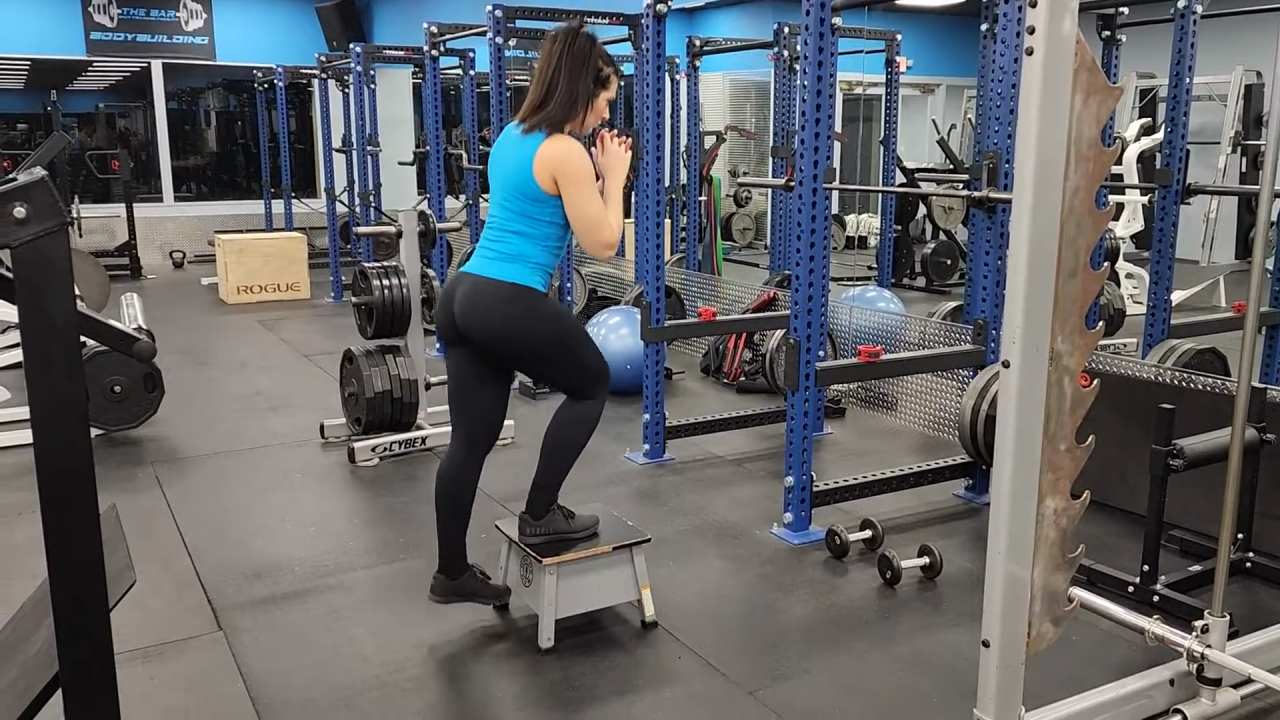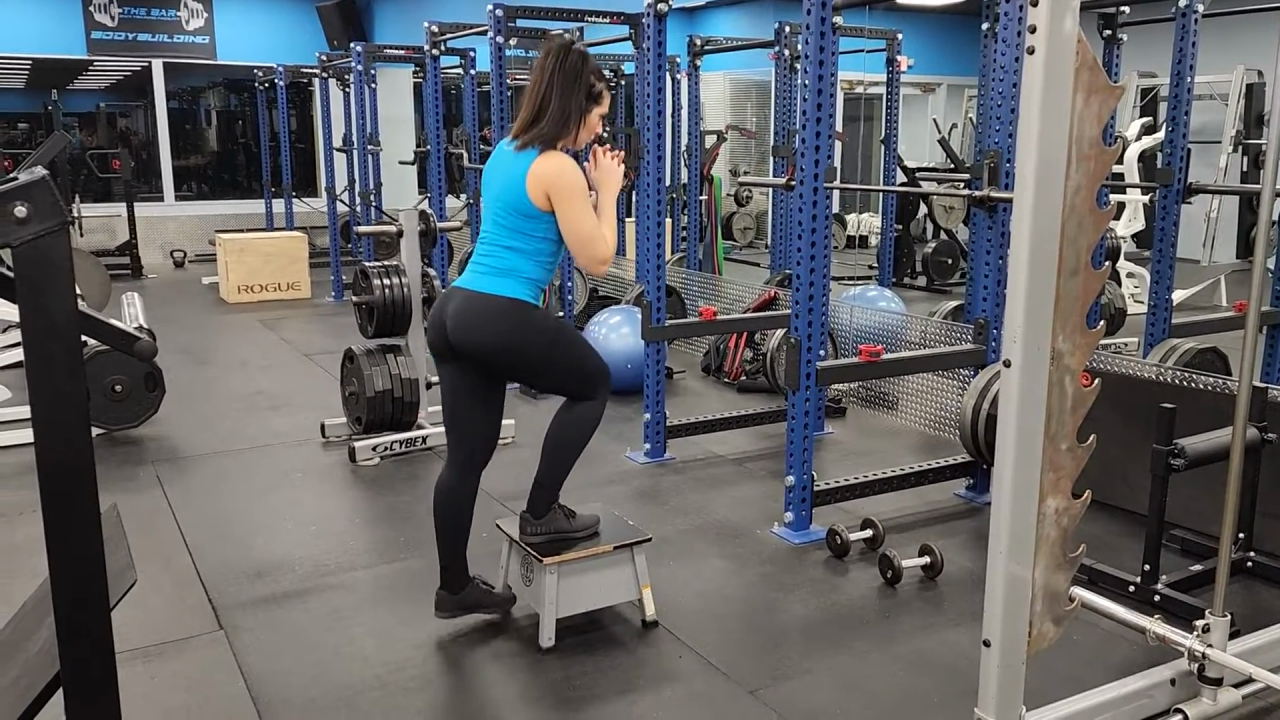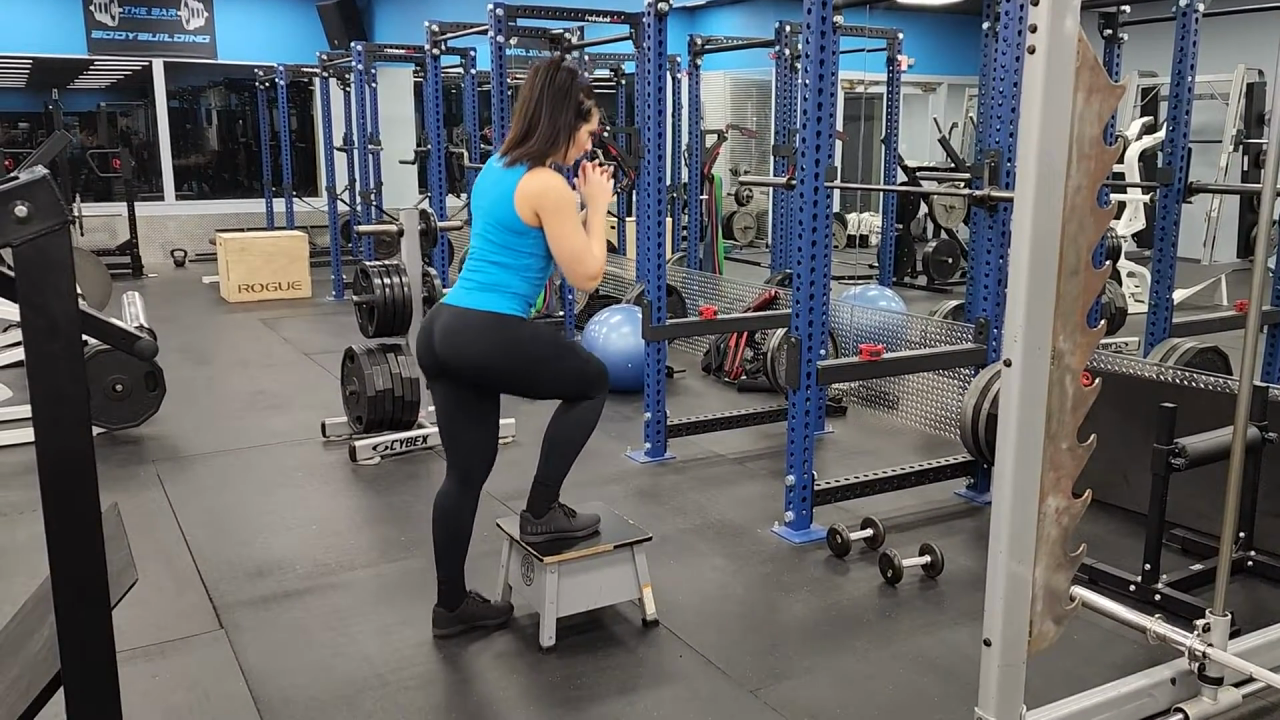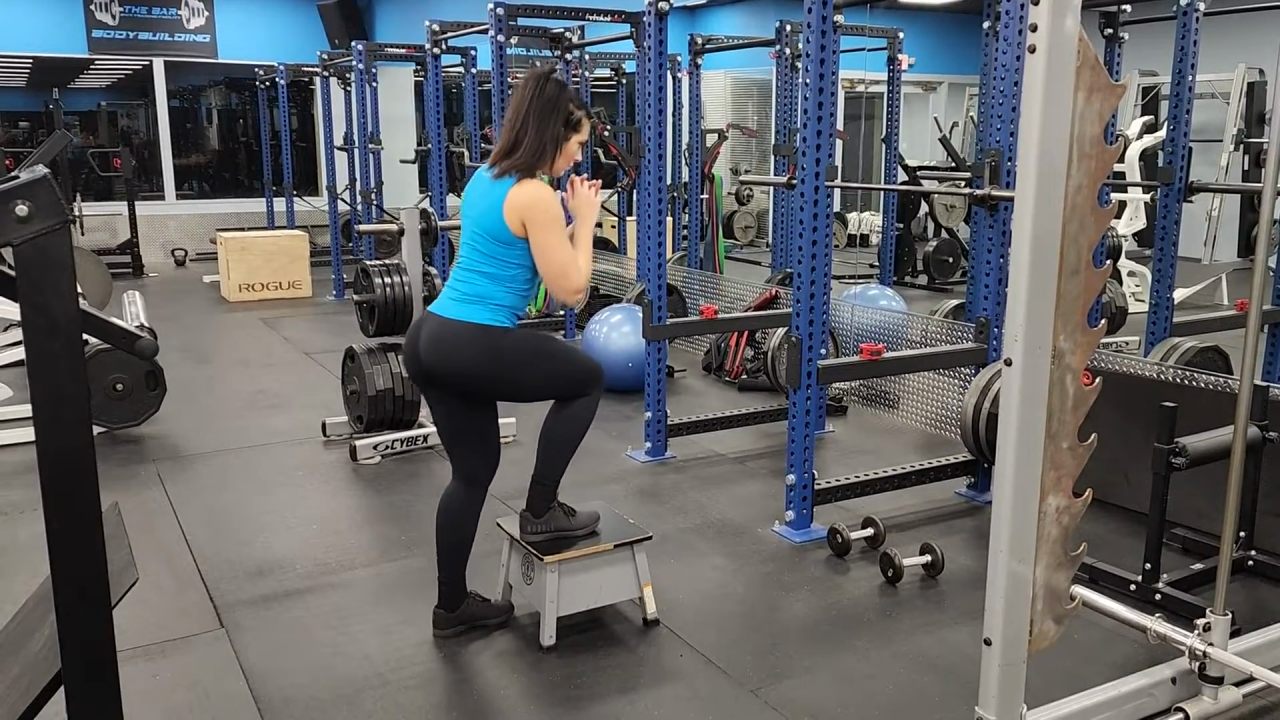
dt=0.1s
person 1, frame 1
left shoulder: (512, 137)
right shoulder: (564, 151)
right elbow: (601, 245)
left wrist: (597, 174)
right wrist: (614, 178)
left hip: (461, 299)
right hip: (510, 306)
left knee: (470, 441)
right knee: (590, 387)
left ankle: (451, 573)
right ankle: (540, 515)
person 1, frame 2
left shoulder: (506, 152)
right shoulder: (557, 168)
right elbow: (596, 260)
left wrist: (590, 188)
right wrist: (607, 192)
left hip: (453, 314)
right hip: (502, 320)
left knee: (465, 456)
right knee: (592, 386)
left ankle: (453, 587)
right ankle: (540, 514)
person 1, frame 3
left shoulder: (496, 168)
right shoulder: (546, 184)
right elbow: (586, 275)
left wrist: (580, 204)
right wrist: (597, 207)
left hip: (442, 331)
right hip: (490, 336)
left knee: (466, 469)
right knee: (590, 384)
left ankle: (451, 604)
right ankle: (541, 514)
person 1, frame 4
left shoulder: (485, 178)
right shoulder: (534, 195)
right elbow: (570, 290)
left wrist: (568, 217)
right wrist: (585, 221)
left hip: (429, 340)
right hip: (475, 347)
left knee: (472, 471)
right knee: (585, 381)
left ankle: (452, 605)
right ankle: (541, 512)
